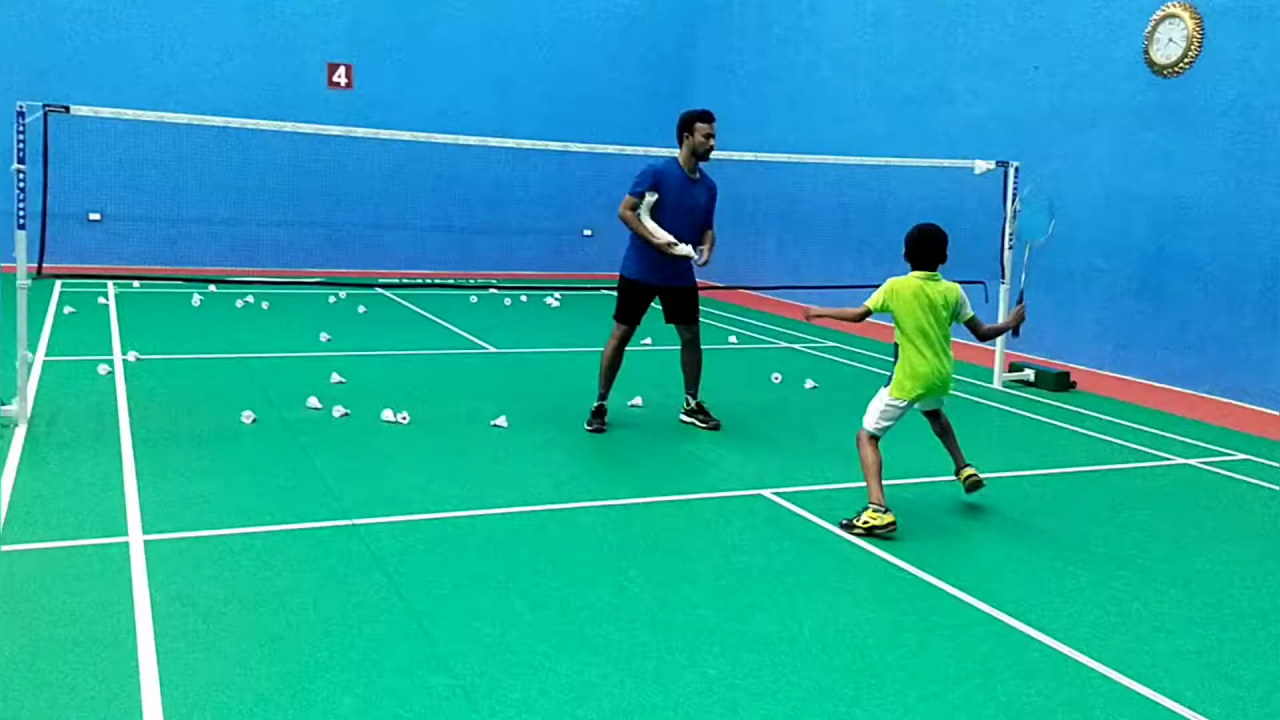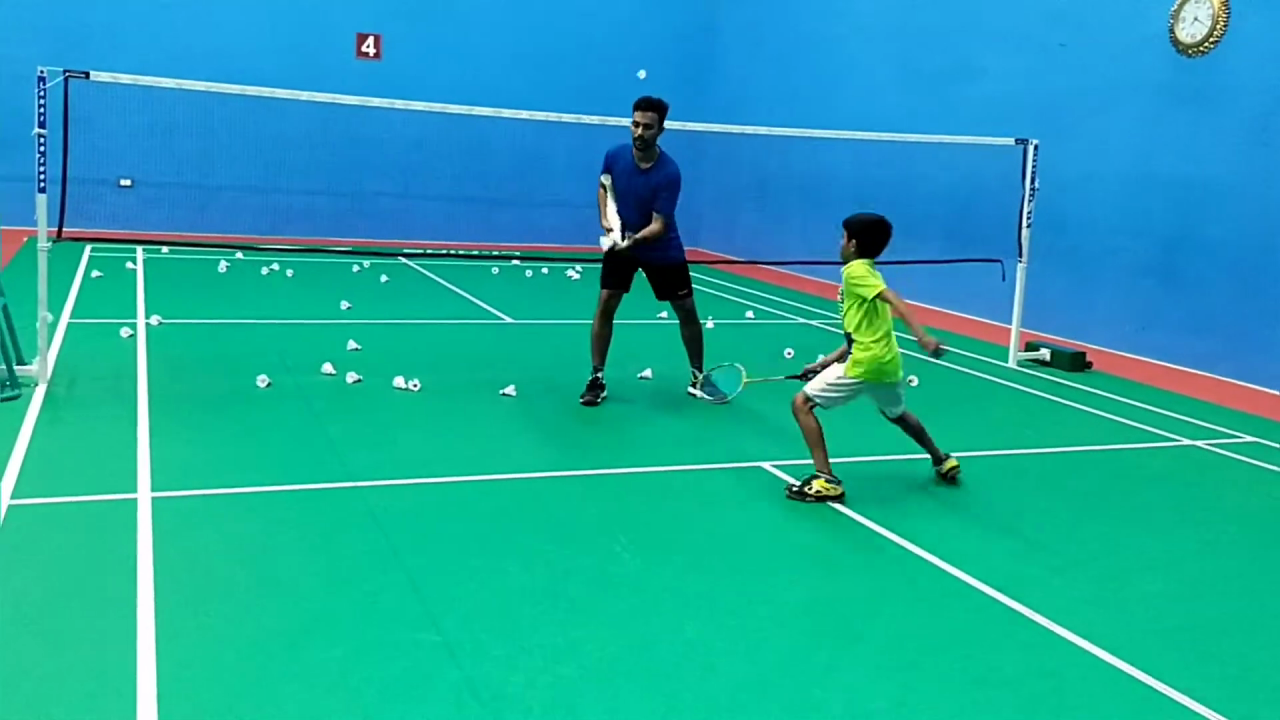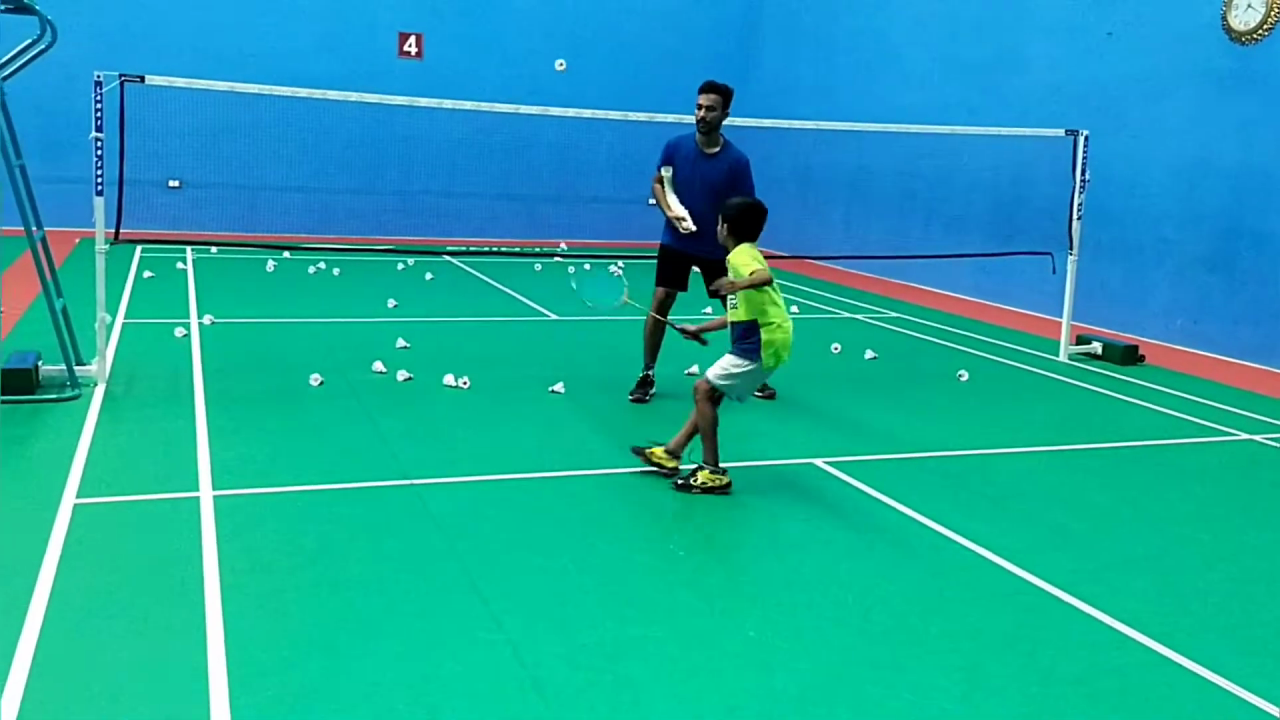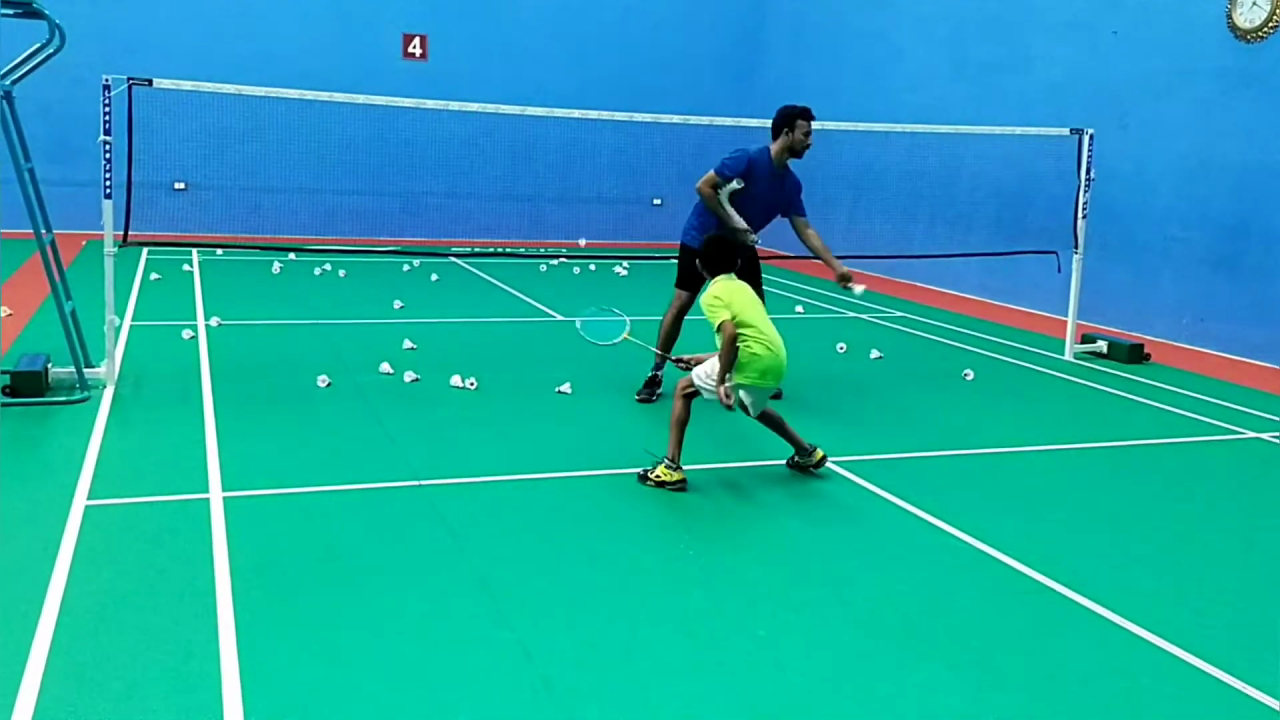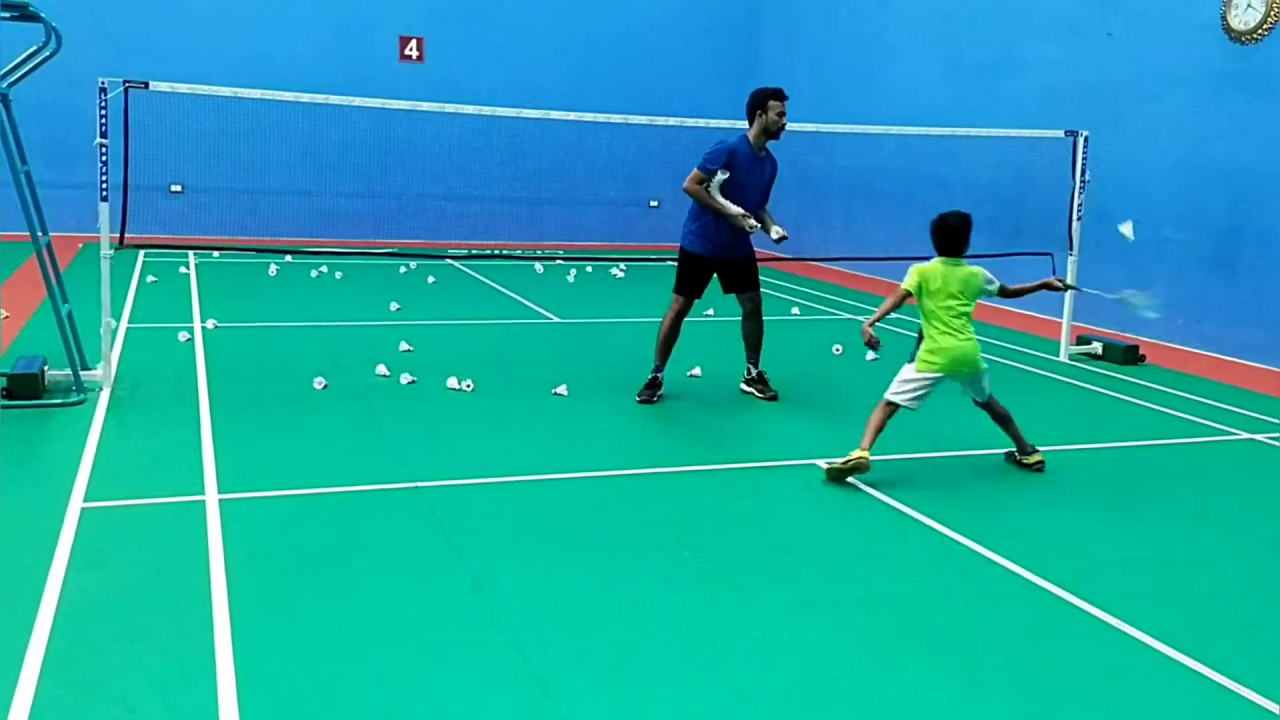
dt=0.7s
person 1, frame 1
left shoulder: (708, 186)
right shoulder: (656, 172)
left elbow: (707, 228)
right elbow: (625, 211)
left wrist: (707, 247)
right wrist: (656, 241)
left hip: (681, 276)
right hip: (640, 272)
left knee: (691, 336)
right knee: (621, 334)
left ankle: (692, 405)
right ankle: (600, 405)
person 1, frame 2
left shoulder: (669, 173)
right shoulder: (614, 156)
left elbow: (659, 225)
right elbow: (603, 187)
left wrist: (635, 241)
right wrist: (605, 219)
left hip: (663, 250)
right hip: (620, 245)
left knee: (687, 311)
right knee: (605, 304)
left ankle: (698, 379)
right ankle: (596, 379)
person 1, frame 3
left shoulder: (736, 161)
right shoulder: (674, 147)
right elbow: (658, 183)
right wrist: (670, 211)
left hip: (718, 245)
right hip: (677, 242)
right knee: (660, 302)
right ankle: (647, 375)
person 1, frame 4
left shoulder: (790, 183)
right shoulder: (747, 160)
left elbow: (804, 230)
right elbow: (703, 187)
left wrist: (835, 266)
right wrist: (732, 224)
left hip: (740, 247)
right hip: (702, 239)
right knee: (681, 304)
right ankle: (656, 375)
person 1, frame 5
left shoulder: (770, 163)
right shoulder: (729, 150)
right elbow: (690, 185)
left wrist: (772, 227)
right wrist: (729, 213)
left hip: (739, 248)
right hip: (701, 244)
left knee: (753, 306)
right knee: (679, 307)
left ankle: (753, 375)
right ankle: (656, 376)
person 2, frame 1
left shoulder: (895, 287)
right shoulder: (953, 292)
left elbow: (858, 314)
right elbow: (982, 334)
left wrist: (819, 312)
right wrist: (1010, 324)
left hip: (908, 381)
right hip: (941, 377)
left knee: (867, 437)
right knee: (933, 412)
left ankle: (878, 511)
right ankle: (964, 468)
person 2, frame 2
left shoulder: (856, 273)
right shoulder: (867, 273)
left elbow: (893, 300)
left wrist: (922, 336)
right wrist: (826, 362)
left hip: (864, 361)
right hip: (886, 359)
left knee: (801, 403)
right knee: (896, 414)
left ankle: (827, 480)
right ankle: (943, 461)
person 2, frame 3
left shoulder: (741, 255)
right shoulder: (748, 257)
left elbow: (765, 277)
left wrist: (733, 285)
right wrist: (700, 329)
left hip: (763, 343)
right hip: (763, 339)
left knee: (705, 391)
right knee: (712, 392)
left ankle: (713, 473)
right ankle: (671, 452)
person 2, frame 4
left shoulder: (712, 297)
right shoulder: (743, 288)
left elbow: (729, 335)
left wrist: (720, 383)
right wrist: (702, 360)
left hip: (753, 361)
right hip: (776, 362)
left knee: (684, 389)
right knee: (752, 407)
left ankle: (672, 468)
right ankle: (807, 453)
person 2, frame 5
left shoulder: (920, 272)
right shoulder: (978, 275)
left elbow: (897, 299)
right elbow: (1008, 292)
left wrist: (870, 323)
right wrist: (1044, 285)
left hip: (933, 355)
right hip: (968, 354)
left knee: (888, 404)
right knee: (984, 400)
left ankle: (860, 454)
right ankle: (1026, 451)
